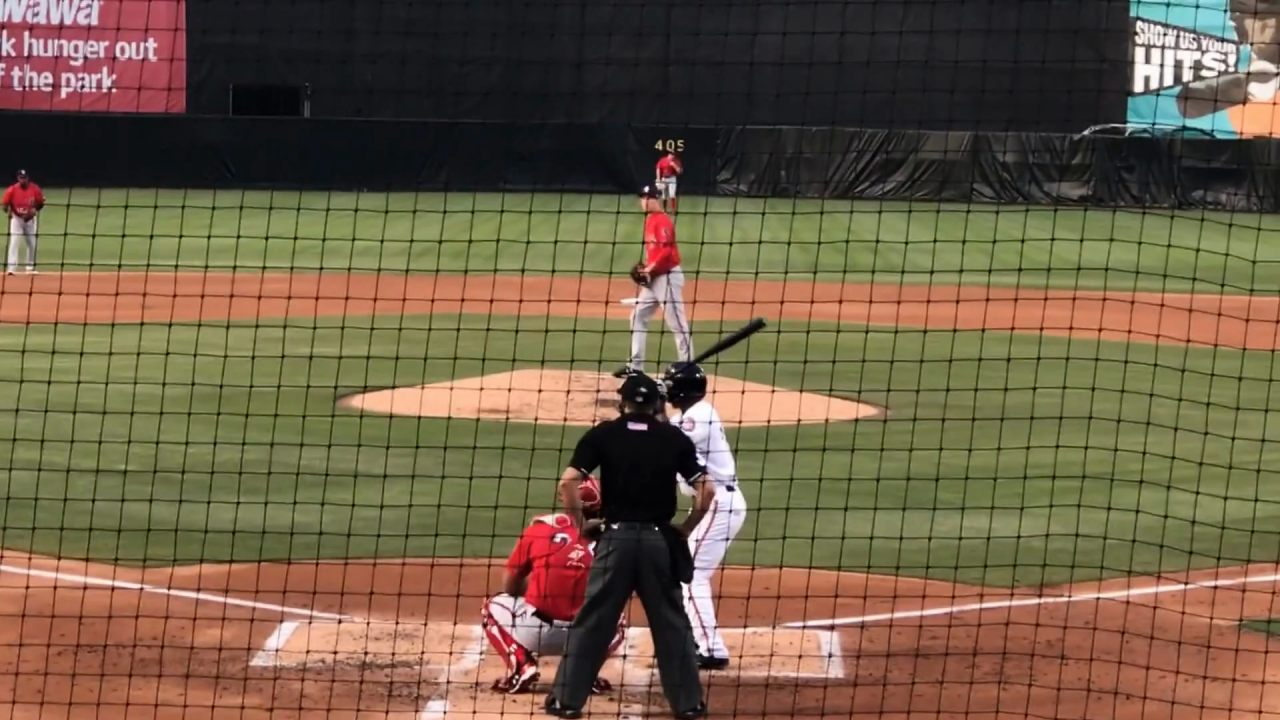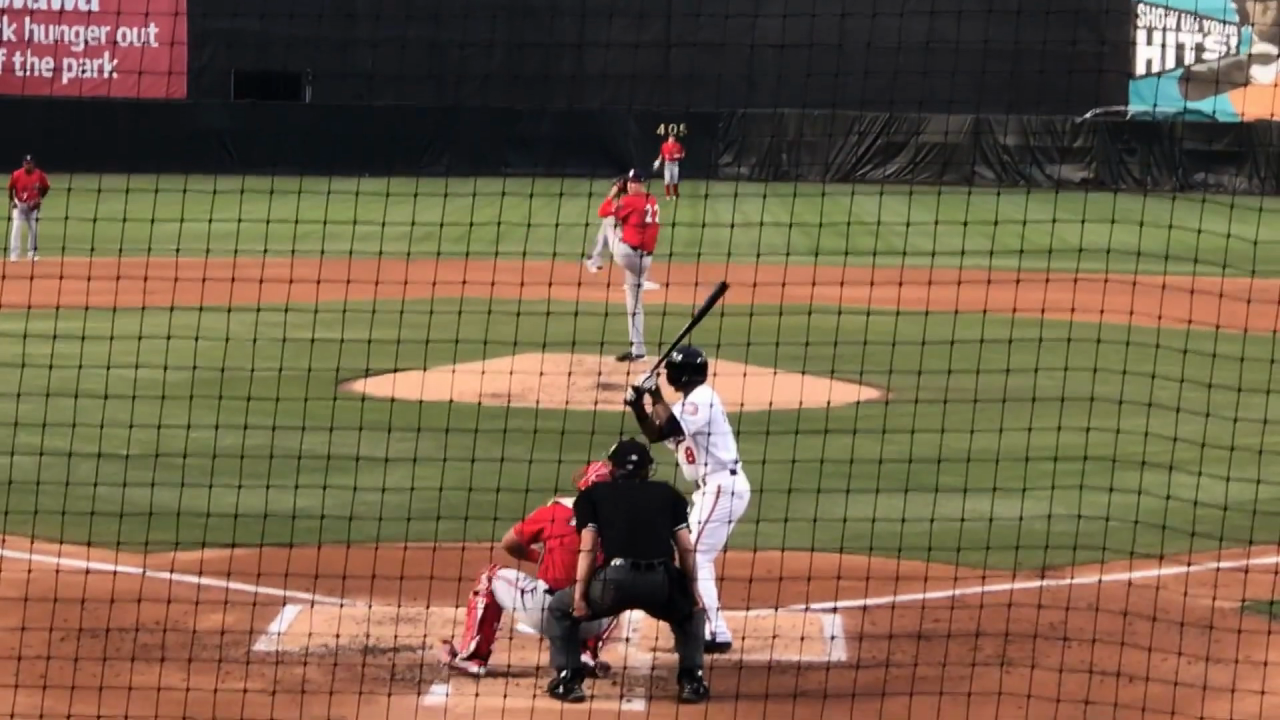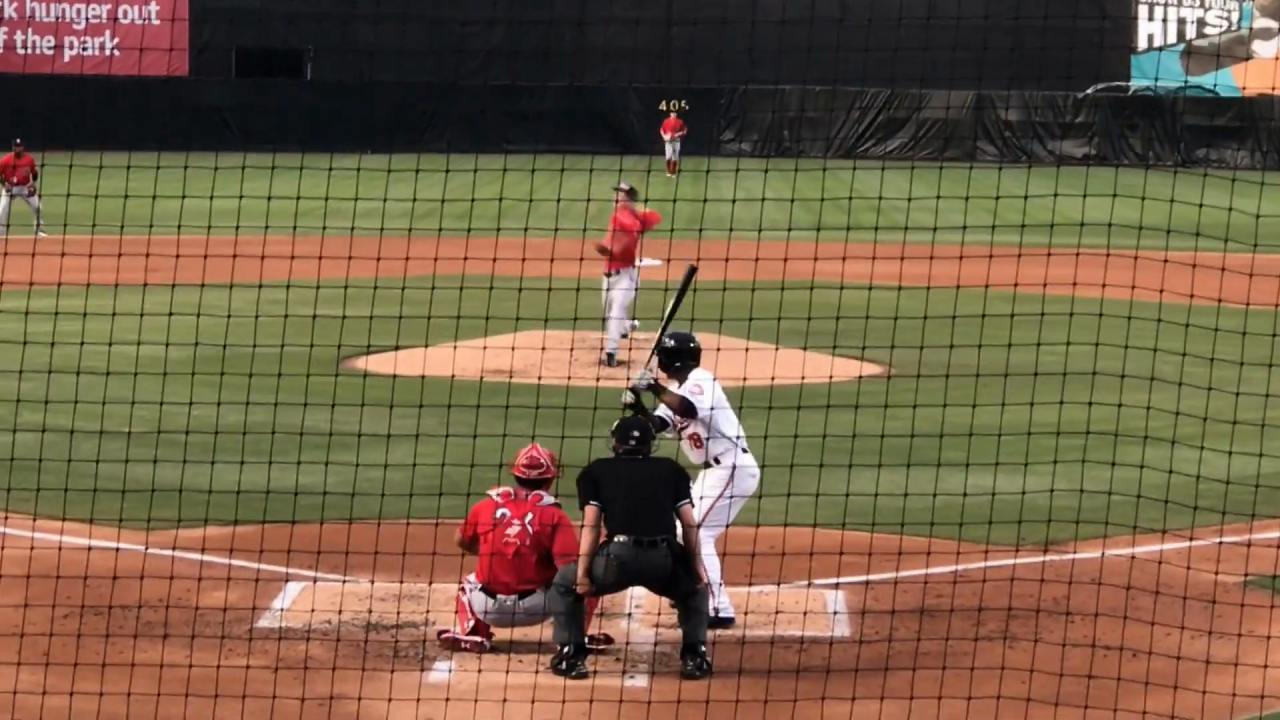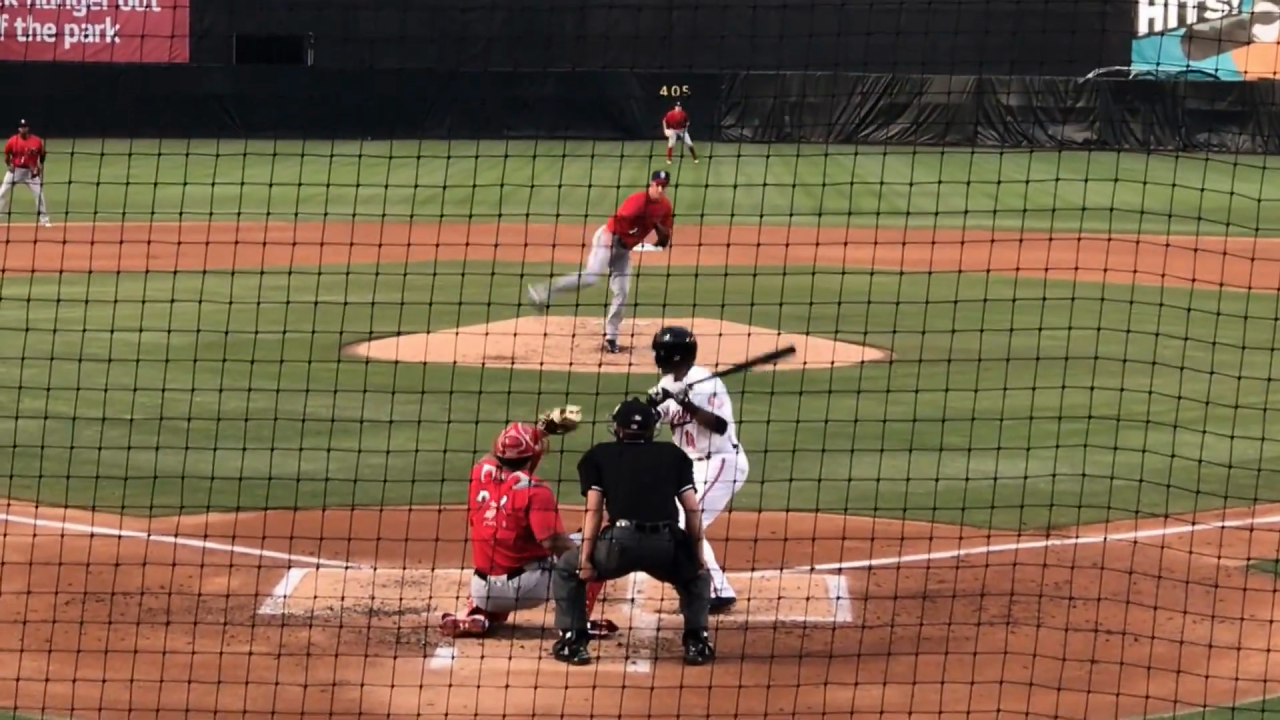
dt=0.7s
person 1, frame 1
left shoulder: (700, 414)
right shoulder: (691, 415)
left hip: (720, 503)
right hip: (715, 503)
left knee: (691, 575)
right knee: (691, 572)
left ankle: (713, 650)
right ankle: (700, 641)
person 1, frame 2
left shoulder: (702, 399)
right shoulder: (689, 402)
left elbow: (668, 429)
right elbow: (656, 434)
left wrist: (655, 394)
right wrist: (637, 405)
left hip: (722, 487)
right hip: (713, 488)
left knee: (694, 558)
right knee: (696, 555)
left ankle: (716, 634)
right ankle: (705, 622)
person 1, frame 3
left shoulder: (700, 379)
right shoulder: (671, 391)
left elbow: (688, 410)
right elbow: (658, 425)
left wrist: (653, 388)
right wrist: (638, 406)
left hip: (733, 469)
right hip: (713, 469)
left knee: (698, 534)
left ankle: (719, 610)
person 1, frame 4
left shoulder: (706, 383)
right shoulder: (668, 385)
left elbow: (720, 426)
left wrist: (686, 403)
right wrist: (654, 400)
left hip: (724, 464)
right hip: (702, 465)
left ankle: (719, 592)
person 2, frame 1
left shoulder: (602, 434)
right shoulder: (675, 439)
left elbow: (568, 483)
right elbow: (706, 491)
left wrist: (581, 526)
right wrist: (685, 530)
left hip: (616, 538)
right hip: (659, 540)
left knee: (591, 621)
right knee: (671, 622)
person 2, frame 2
left shoulder: (594, 493)
right shoulder: (668, 493)
left elbow: (588, 548)
right elbow: (685, 548)
left wrist: (579, 597)
right wrist: (693, 593)
left hip: (616, 579)
right hip: (660, 582)
left knee: (561, 607)
right knee: (690, 611)
left ankle: (568, 680)
right ankle: (692, 680)
person 2, frame 3
left shoulder: (597, 470)
right shoulder: (671, 469)
left elbow: (591, 525)
right elbow: (689, 524)
left wrist: (582, 573)
right wrist: (694, 570)
left hip: (619, 556)
right hip: (663, 559)
left knee: (564, 583)
right knee: (695, 589)
left ankle: (571, 655)
right ankle: (695, 656)
person 2, frame 4
left shoulder: (599, 455)
right shoulder: (673, 454)
left elbow: (594, 510)
right elbow: (692, 510)
left wrist: (585, 559)
right wrist: (696, 556)
left hip: (621, 542)
right hip: (666, 545)
left knee: (567, 568)
right knee: (696, 575)
left ankle: (573, 641)
right ankle: (697, 642)
person 3, frame 1
left shoulder: (539, 529)
left elbow: (510, 587)
left hip: (535, 632)
left knee: (492, 608)
right knee: (616, 621)
left ankle: (522, 666)
person 3, frame 2
left shoulder: (555, 511)
left elbow: (509, 544)
left hip: (545, 608)
right hip: (591, 623)
left knee: (492, 578)
left ankle: (471, 657)
right ankle: (588, 655)
person 3, frame 3
left shoulder: (487, 504)
right shoulder: (553, 515)
left elbow: (461, 541)
left hip: (487, 607)
right hip: (534, 606)
left knee: (469, 584)
left ankle: (473, 634)
person 3, frame 4
left shoulder: (480, 474)
right shoulder: (534, 490)
left elbow: (497, 456)
right elbow: (552, 542)
left wrist: (542, 429)
left hip: (483, 590)
right hip: (526, 586)
left ankle: (475, 617)
person 4, frame 1
left shoulder: (661, 221)
right shoulder: (651, 220)
left elbow: (667, 251)
left wrist: (649, 268)
right wrist: (645, 269)
left hip: (667, 277)
right hip: (654, 278)
left knee: (677, 324)
right knee: (638, 318)
right ankle: (636, 365)
person 4, frame 2
left shoulder: (632, 201)
right shoulder: (653, 203)
left elbow: (603, 212)
left wrist: (613, 194)
right wrist: (622, 198)
left hip: (628, 253)
right hip: (644, 259)
right knee: (634, 304)
right ankle: (638, 349)
person 4, frame 3
left shoulder: (628, 217)
right shoulder: (619, 213)
left hip: (625, 275)
right hip: (611, 274)
left knee: (618, 310)
right knee: (612, 311)
left ankle: (611, 350)
right ankle: (626, 325)
person 4, frame 4
left shoulder: (666, 206)
right shoulder: (637, 201)
left elbow: (666, 227)
right elbow: (617, 219)
left wrist: (664, 236)
right wrist: (607, 236)
left hip: (624, 248)
right hip: (610, 237)
left knee: (620, 295)
right knee: (590, 277)
left ankle: (611, 337)
right ankle: (544, 294)
